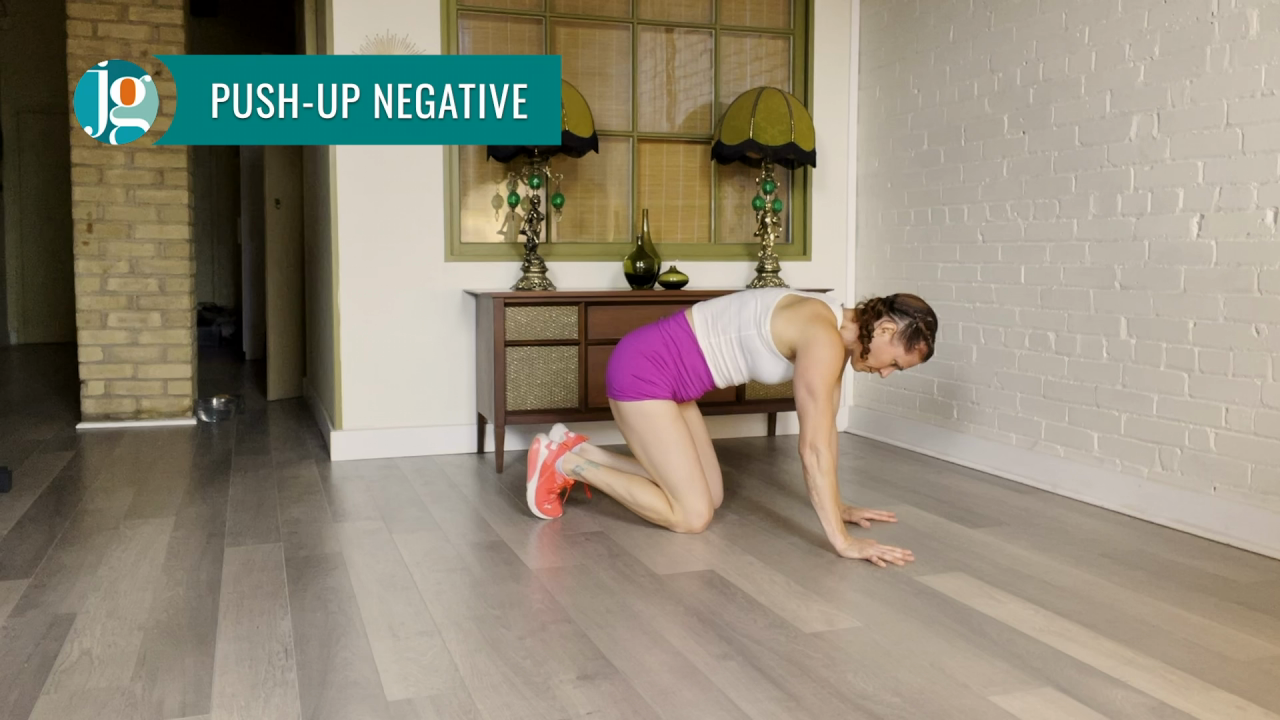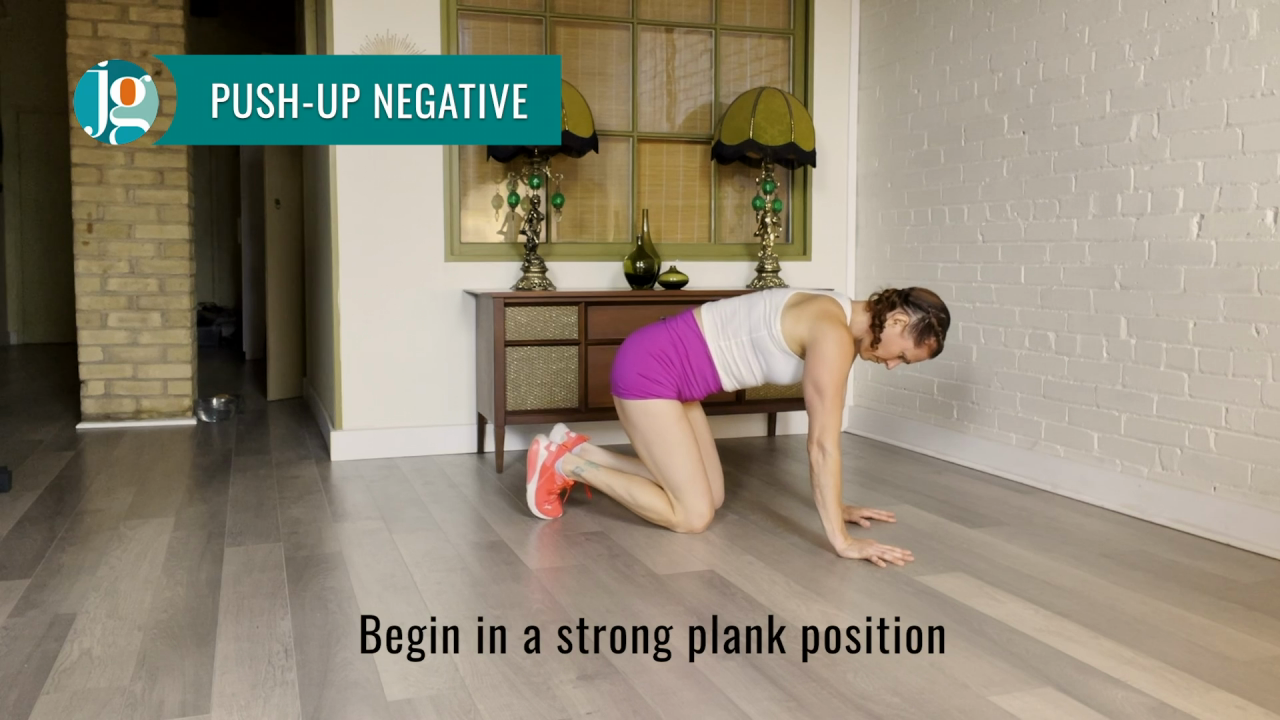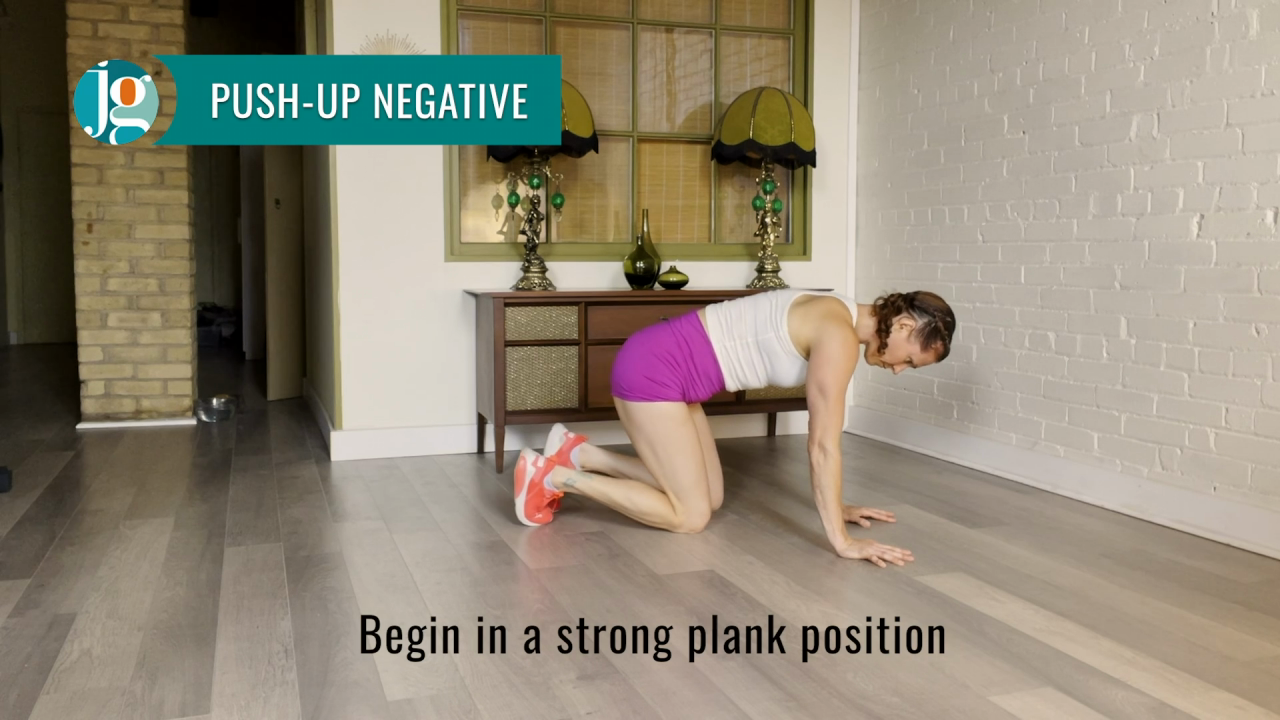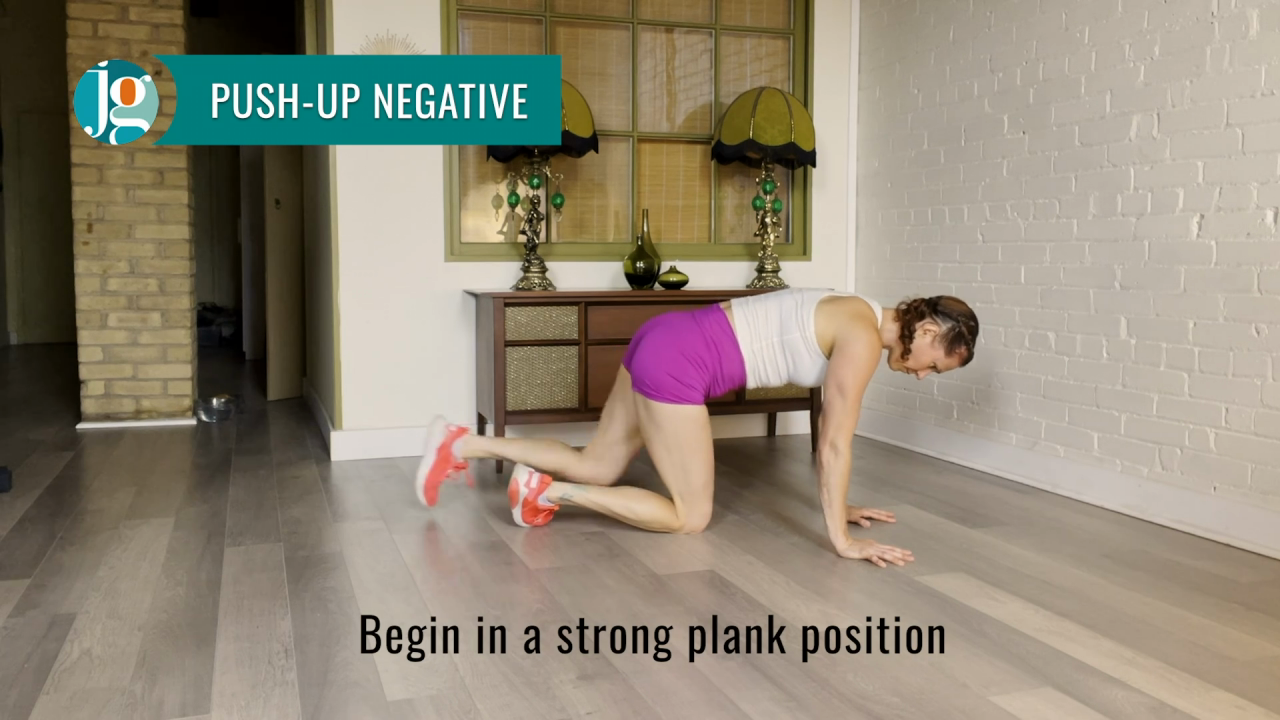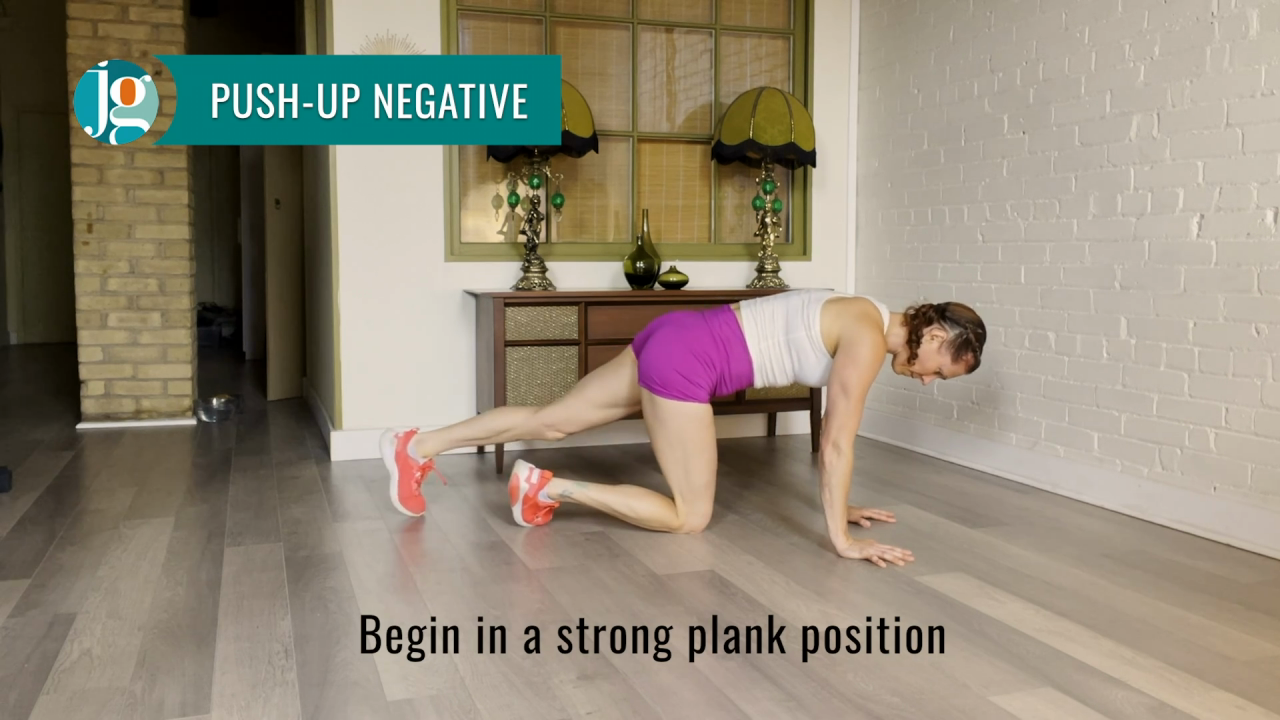
dt=0.4s
person 1, frame 1
left shoulder: (839, 332)
right shoulder: (823, 337)
left elbow: (826, 429)
right elbow: (813, 447)
left wrist: (837, 507)
right wrist: (842, 540)
left hip: (661, 370)
right hip: (641, 370)
left knee: (709, 497)
right knee: (692, 516)
left ankle: (576, 449)
right ankle: (564, 464)
person 1, frame 2
left shoulder: (845, 326)
right shoulder: (833, 333)
left elbow: (828, 429)
right elbow: (823, 443)
left wrist: (836, 506)
right wrist: (841, 540)
left hip: (663, 367)
right hip: (648, 369)
left knee: (709, 497)
right knee: (692, 517)
left ankle: (578, 450)
right ankle: (562, 464)
person 1, frame 3
left shoulder: (840, 324)
right shoulder: (840, 336)
left elbow: (823, 432)
right elbow: (823, 445)
left wrist: (837, 507)
right wrist: (841, 540)
left hip: (659, 362)
right hip: (651, 369)
left knee: (709, 496)
right knee: (691, 515)
left ankle: (577, 453)
right ankle: (553, 477)
person 1, frame 4
left shoulder: (854, 322)
right shoulder: (865, 336)
left elbow: (831, 429)
right elbow: (835, 445)
left wrist: (840, 506)
right wrist: (841, 539)
left hip: (668, 341)
right hip: (677, 364)
left knee: (598, 472)
right knee: (690, 517)
left ankle: (461, 444)
right ankle: (548, 492)
person 1, frame 5
left shoulder: (859, 324)
right shoulder: (870, 337)
left elbow: (833, 433)
right elbow: (837, 443)
left wrist: (840, 506)
right wrist: (841, 538)
left hip: (673, 340)
right hip: (685, 361)
left knee: (550, 421)
right knee: (690, 517)
left ankle: (415, 447)
right ankle: (548, 488)
